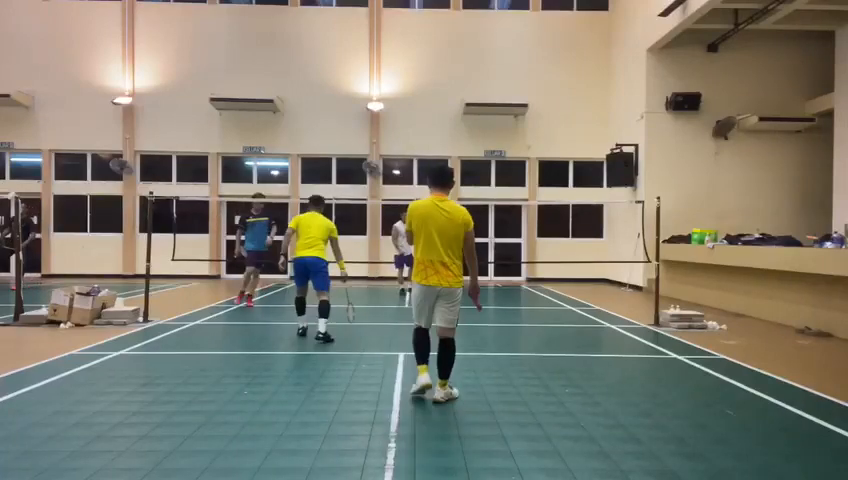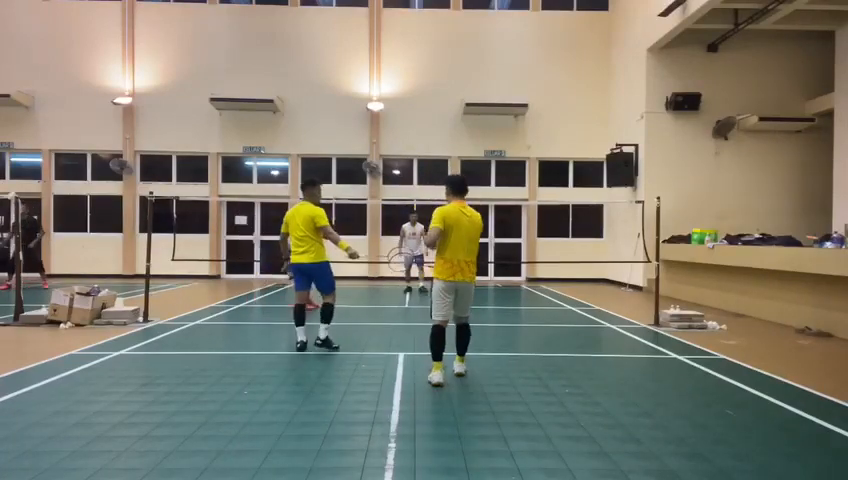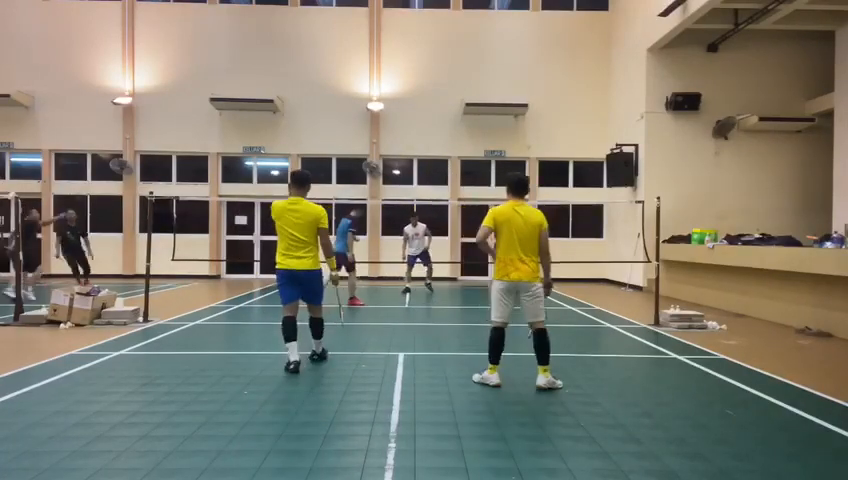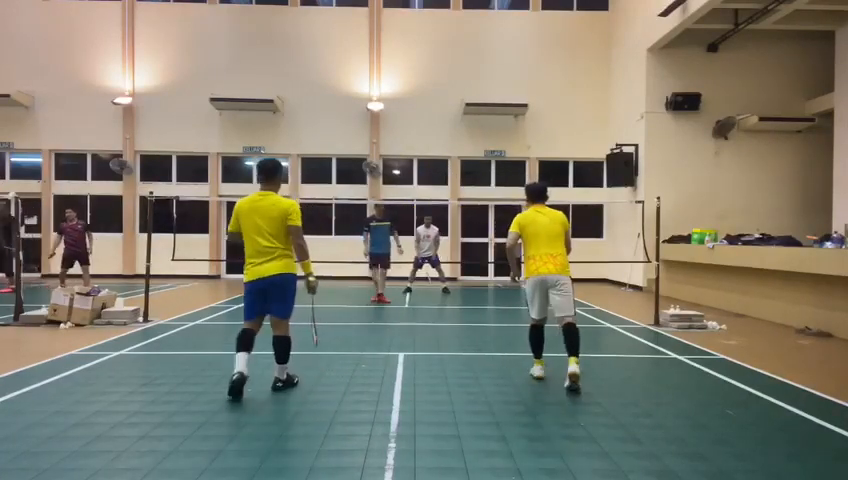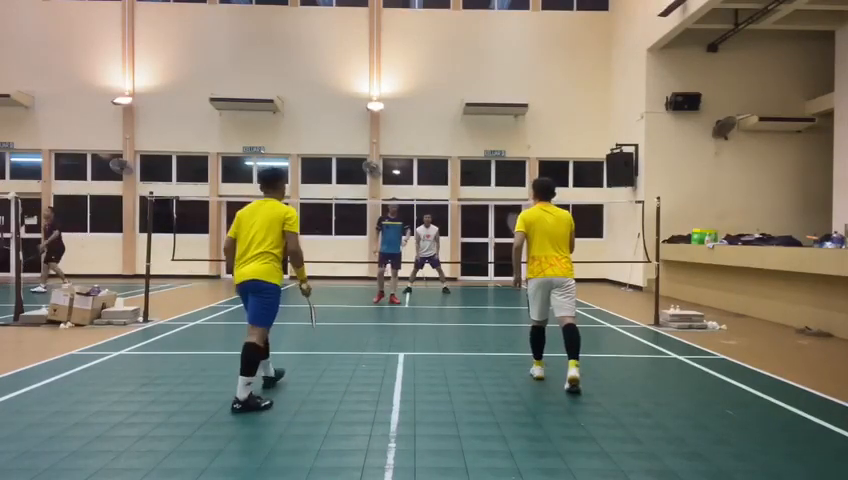
dt=1s
person 1, frame 1
left shoulder: (415, 208)
right shoulder: (462, 214)
right elbow: (470, 254)
right wrist: (474, 283)
left hip: (423, 280)
right hip: (451, 283)
left knee: (421, 327)
right knee: (447, 335)
left ankle: (423, 373)
right ankle: (443, 388)
person 1, frame 2
left shoulder: (442, 212)
right shoulder: (477, 217)
left elbow: (431, 240)
left wrist: (426, 240)
left hip: (445, 276)
right hip: (467, 277)
left knee: (439, 323)
right knee: (462, 321)
left ankle: (437, 371)
right ankle: (460, 363)
person 1, frame 3
left shoulder: (496, 212)
right shoulder: (538, 216)
left elbow: (480, 239)
right elbow: (544, 251)
left wrist: (492, 253)
right wrist: (547, 277)
left hip: (504, 278)
right hip: (530, 279)
left knee: (498, 325)
right knee: (538, 326)
left ankle: (492, 373)
right ankle: (544, 375)
person 1, frame 4
left shoulder: (521, 218)
right shoulder: (560, 217)
left elbow: (510, 245)
left wrist: (514, 268)
left hip: (535, 275)
right hip: (560, 273)
left knee: (537, 321)
right knee: (567, 319)
left ankle: (538, 366)
right ankle: (573, 363)
person 1, frame 5
left shoulder: (526, 216)
right shoulder: (566, 216)
left elbow: (517, 245)
left wrist: (516, 273)
left hip: (538, 276)
right hip: (564, 275)
left knee: (538, 322)
right knee: (568, 320)
left ankle: (538, 366)
right ankle: (573, 367)
person 2, frame 1
left shoulder: (299, 218)
right shoulder: (329, 223)
left elbow: (288, 235)
right elbow: (336, 248)
left wrist: (283, 255)
right wrist: (342, 268)
left hip: (300, 259)
right hip: (318, 260)
left knee: (300, 292)
right knee: (323, 295)
left ankle: (301, 326)
right ankle: (322, 330)
person 2, frame 2
left shoulder: (290, 213)
right shoulder: (316, 212)
left elbow: (283, 239)
right elbow: (329, 233)
left wrist: (286, 259)
right wrist: (347, 248)
left hip: (297, 263)
right hip: (317, 262)
left knee: (300, 300)
right knee: (329, 297)
left ankle: (301, 339)
right ankle: (322, 337)
person 2, frame 3
left shoulder: (277, 207)
right shoulder: (318, 211)
right elbow: (325, 242)
left wrist: (290, 197)
right wrist: (333, 269)
left hip: (285, 268)
right hip: (310, 268)
left knee: (289, 313)
right knee: (315, 310)
left ankle: (293, 359)
right ankle: (317, 351)
person 2, frame 4
left shoulder: (241, 205)
right shoulder: (288, 206)
left elbow: (232, 237)
right elbow: (298, 241)
right wrist: (309, 274)
left hip: (254, 274)
right hip: (282, 273)
left knee: (250, 326)
right knee: (280, 326)
left ankle: (239, 372)
right ankle: (281, 377)
person 2, frame 5
left shoulder: (243, 212)
right shoulder: (286, 212)
left elbow: (228, 248)
right elbow: (293, 249)
left wrist: (235, 275)
right wrist: (303, 280)
left hip: (243, 277)
right hip: (265, 277)
left knee: (260, 328)
right knee: (256, 334)
left ankle: (268, 373)
right ankle: (242, 396)
